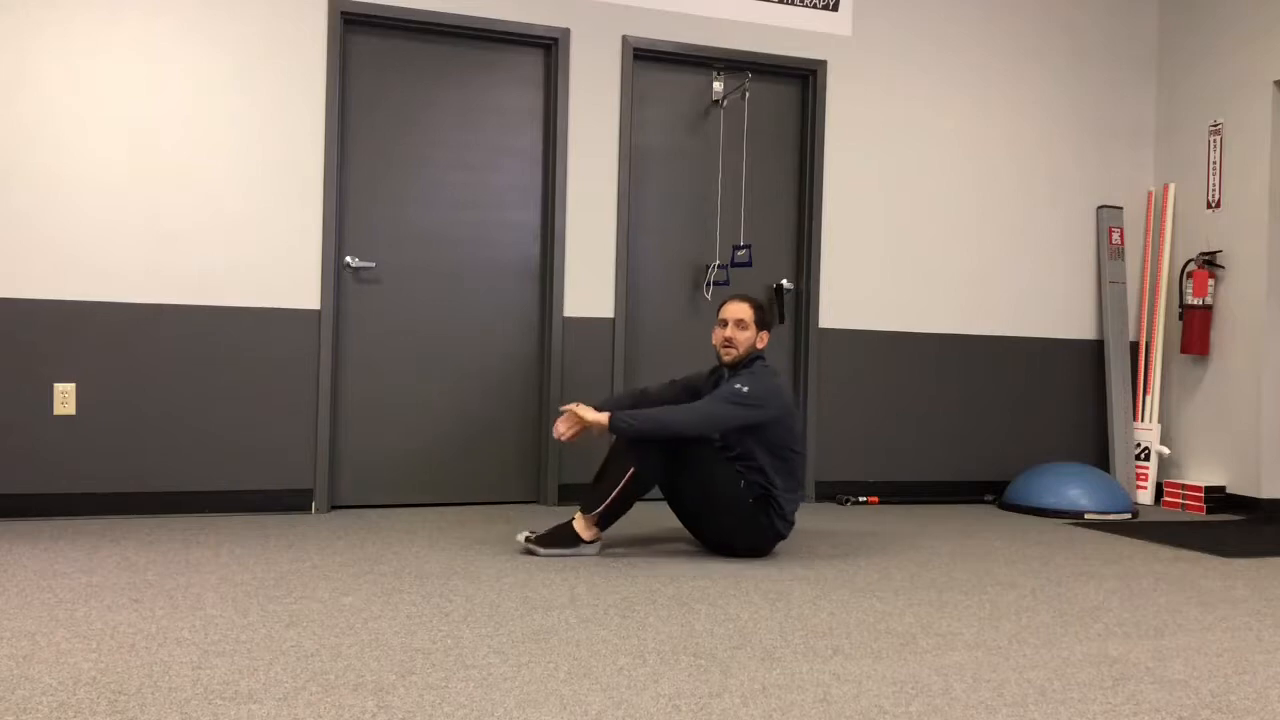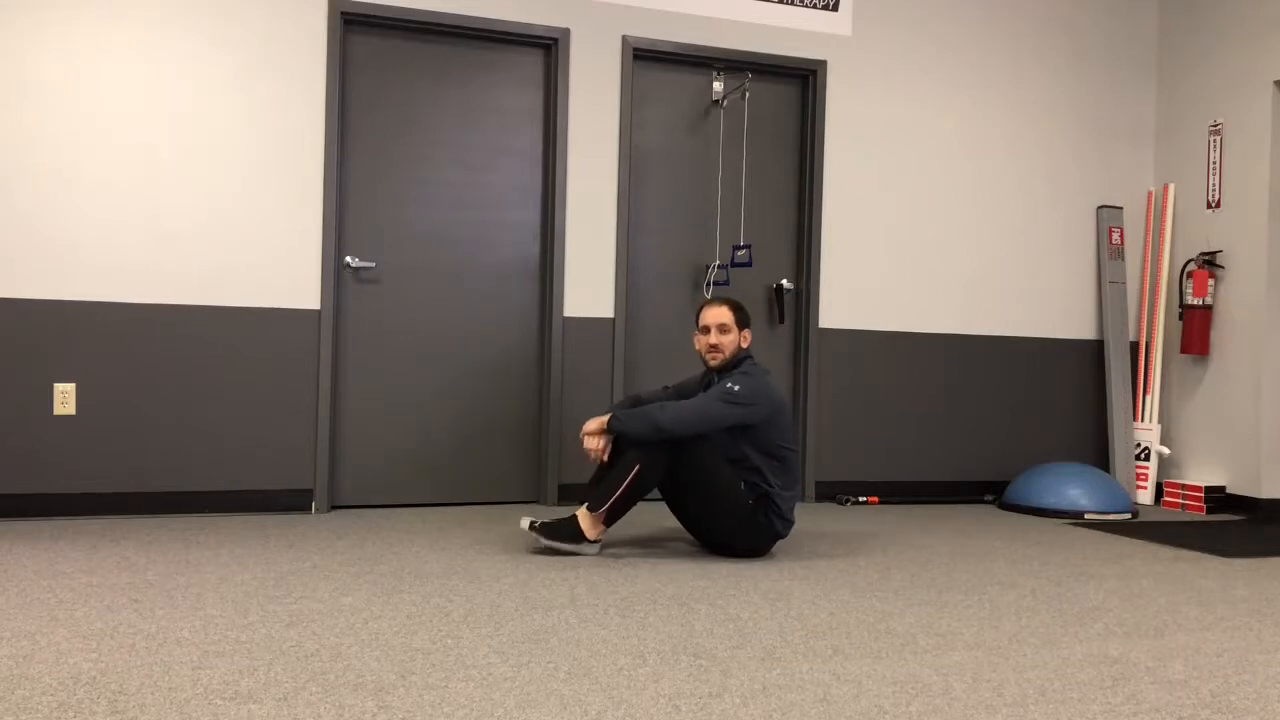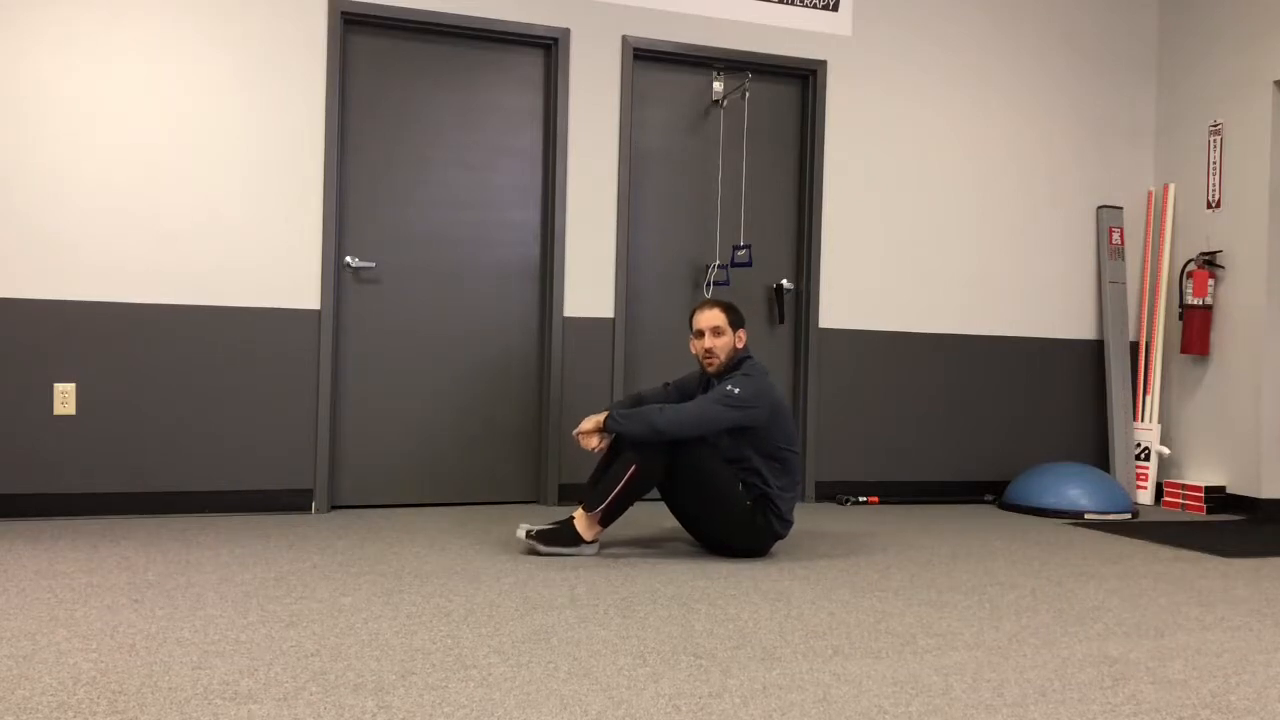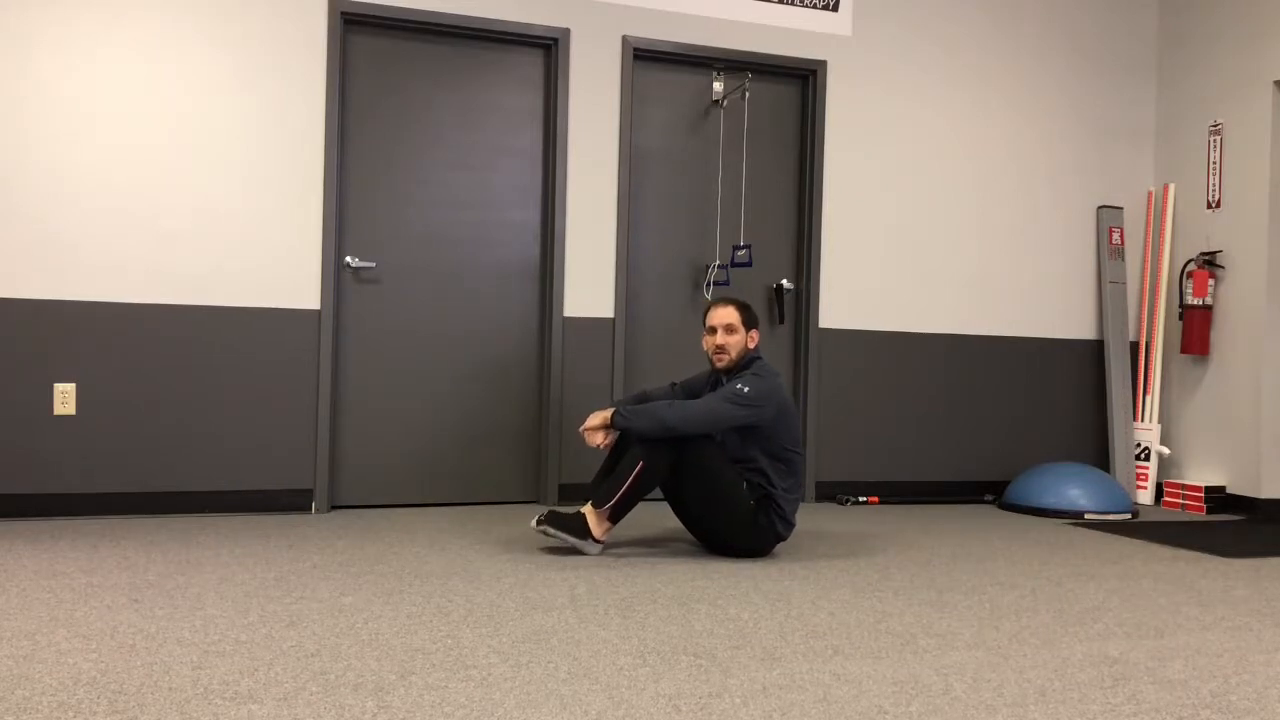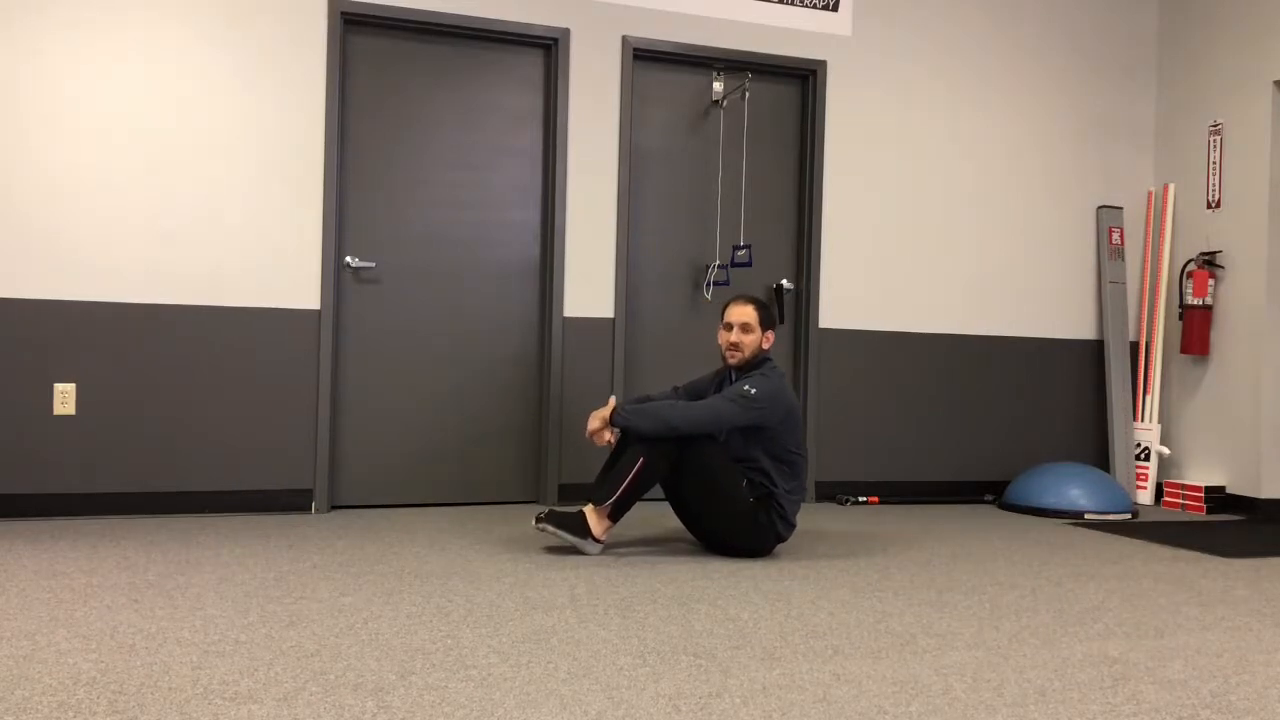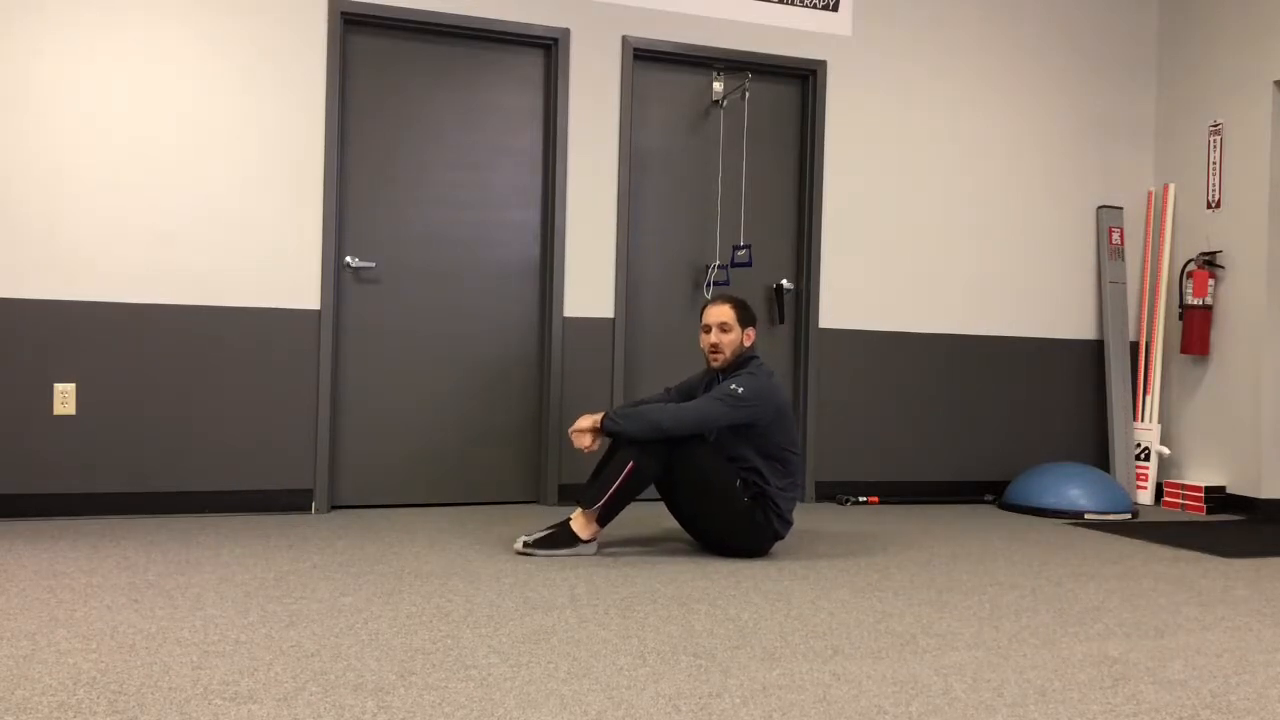
dt=0.7s
person 1, frame 1
left shoulder: (762, 388)
right shoulder: (718, 379)
left elbow: (689, 420)
right elbow: (652, 397)
left wrist: (607, 420)
right wrist: (594, 413)
left hip: (757, 523)
right hip: (723, 513)
left knee: (663, 434)
right knee: (651, 426)
left ankle: (586, 530)
right ankle: (590, 519)
person 1, frame 2
left shoulder: (750, 386)
right shoulder: (711, 381)
left elbow: (676, 418)
right elbow: (643, 402)
left wrist: (609, 421)
right wrist: (607, 428)
left hip: (755, 524)
right hip: (724, 512)
left knee: (665, 433)
right knee: (641, 427)
left ankle: (588, 528)
right ankle: (585, 517)
person 1, frame 3
left shoulder: (750, 388)
right shoulder: (710, 379)
left elbow: (675, 420)
right elbow: (647, 399)
left wrist: (605, 420)
right wrist: (606, 423)
left hip: (755, 524)
right hip: (726, 511)
left knee: (661, 435)
right knee: (641, 430)
left ankle: (584, 528)
right ankle: (583, 519)
person 1, frame 4
left shoulder: (760, 387)
right shoulder: (720, 377)
left elbow: (684, 416)
right elbow: (655, 397)
left wrist: (612, 416)
right wrist: (608, 420)
left hip: (757, 524)
right hip: (728, 509)
left knee: (668, 431)
right knee: (643, 428)
left ankle: (594, 525)
right ankle: (592, 515)
person 1, frame 5
left shoulder: (767, 389)
right shoulder: (727, 376)
left elbow: (688, 416)
right elbow: (668, 399)
left wrist: (613, 414)
right wrist: (614, 414)
left hip: (759, 524)
right hip: (728, 511)
left knee: (670, 429)
right knee: (649, 425)
left ankle: (595, 524)
right ankle: (593, 517)
person 1, frame 6
left shoulder: (754, 388)
right shoulder: (715, 377)
left elbow: (676, 418)
right elbow: (655, 404)
left wrist: (603, 420)
right wrist: (602, 423)
left hip: (756, 523)
right hip: (724, 509)
left knee: (660, 433)
right knee: (643, 429)
left ankle: (583, 529)
right ankle: (582, 520)
